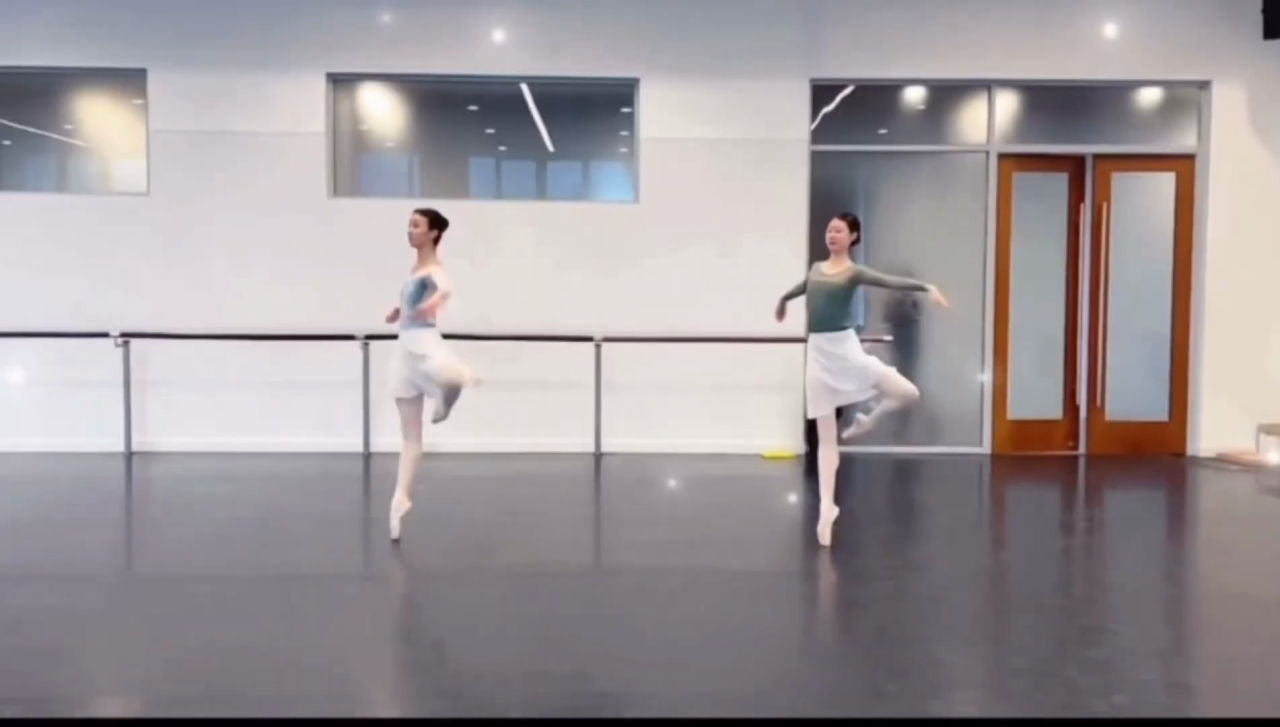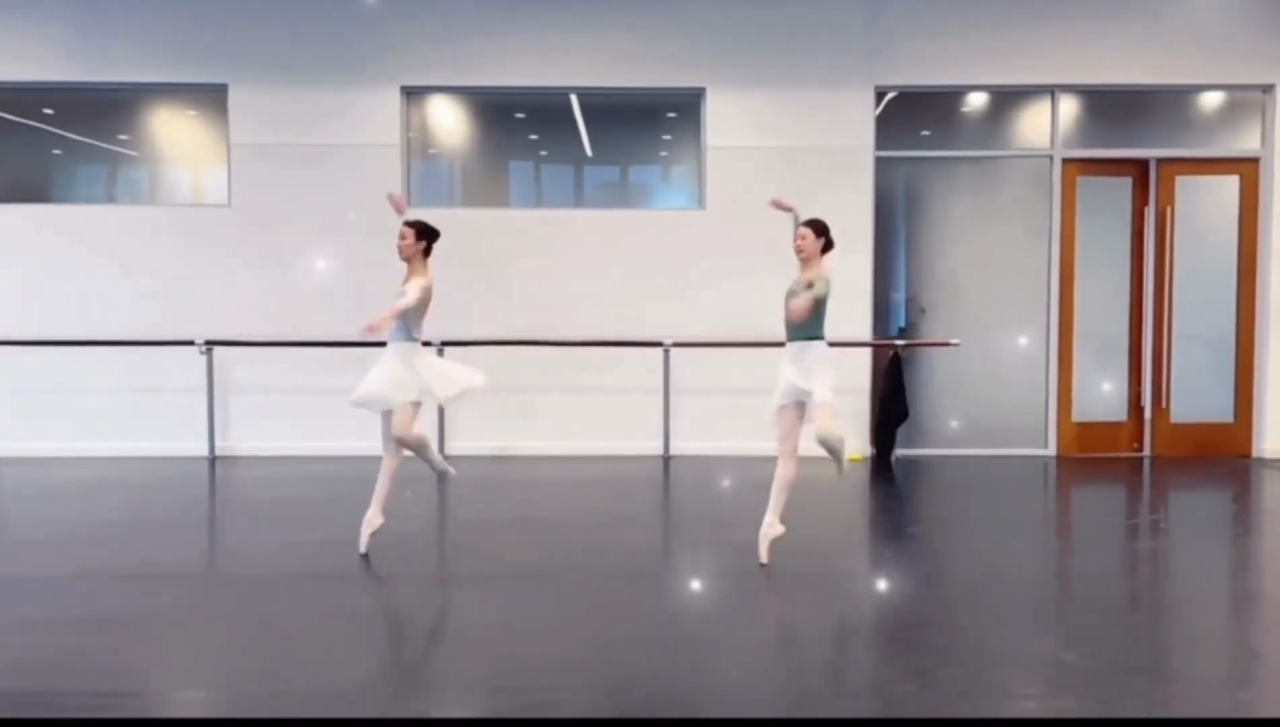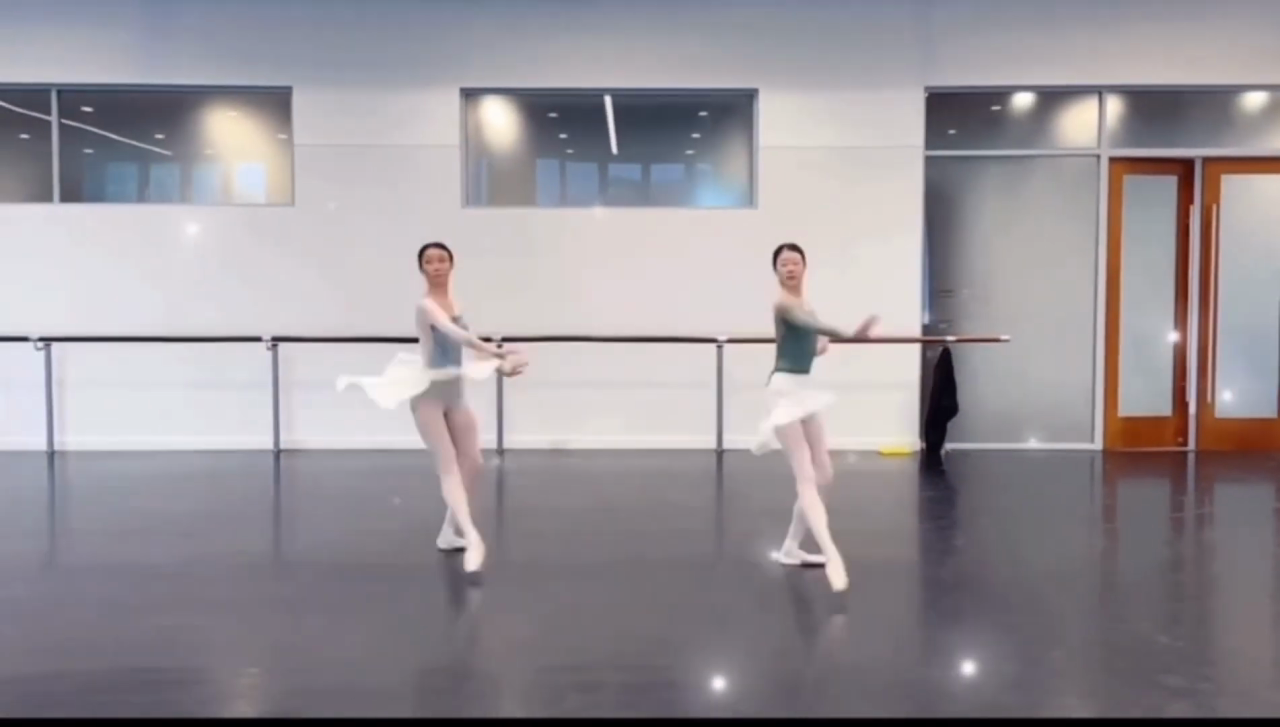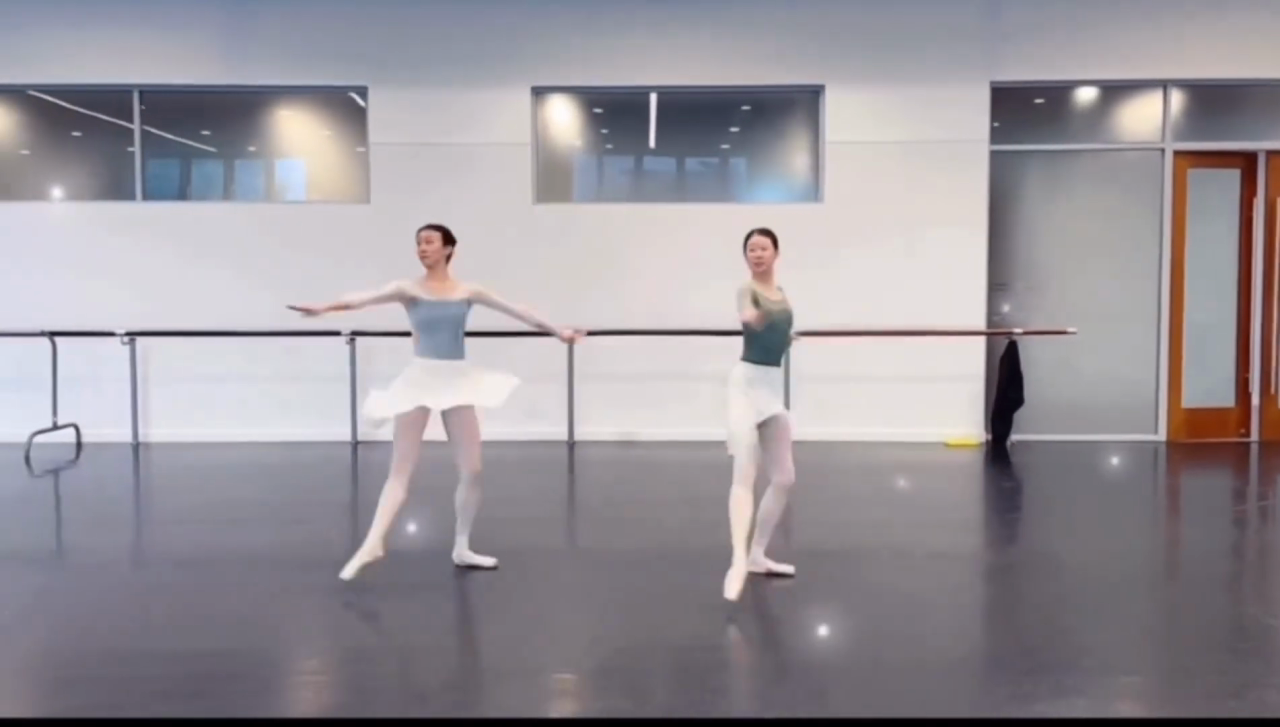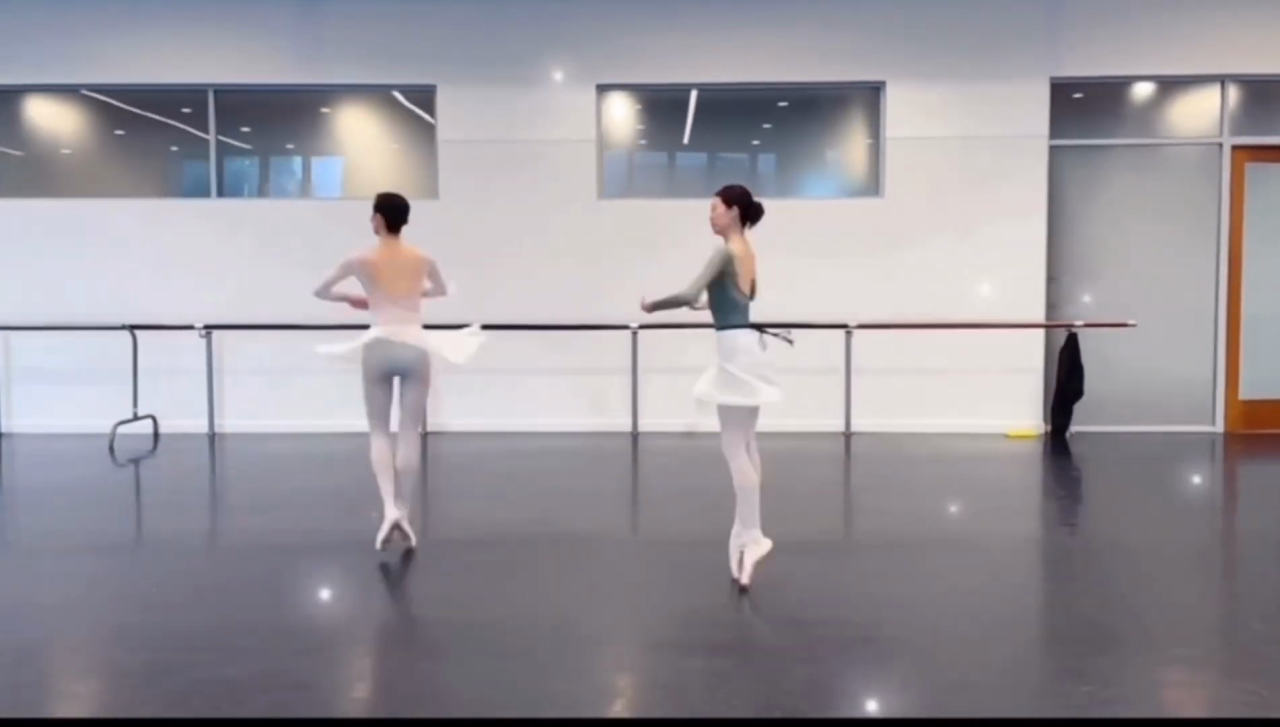
dt=1s
person 1, frame 1
left shoulder: (855, 272)
right shoulder: (816, 270)
left elbow: (895, 281)
right elbow: (801, 288)
left wrist: (928, 288)
right wrist: (783, 300)
left hip: (845, 349)
right hip: (818, 354)
left knee: (907, 393)
right knee: (827, 437)
left ankle: (867, 421)
right ankle: (826, 508)
person 1, frame 2
left shoulder: (817, 275)
right shoulder: (805, 271)
left elbow: (821, 286)
right elbow: (803, 242)
left wrist: (808, 298)
right wrist: (794, 212)
left hip: (815, 359)
right hip: (793, 361)
left knee: (826, 432)
right knee: (786, 450)
right ankle: (771, 522)
person 1, frame 3
left shoulder: (801, 304)
right shoulder: (784, 306)
right elbow: (811, 325)
left wrist: (818, 343)
right wrist: (849, 334)
left hip: (802, 390)
right hip: (786, 391)
left knee: (823, 475)
right knee: (806, 480)
left ankle: (791, 547)
right ankle: (831, 555)
person 1, frame 4
left shoulder: (781, 294)
right shoulder: (746, 290)
right elbow: (747, 315)
right wrist: (750, 317)
left hip: (773, 387)
right hip: (749, 386)
left knee: (785, 479)
right knee: (743, 480)
left ankle: (757, 555)
right ankle: (738, 561)
person 1, frame 5
left shoulder: (725, 253)
right shoulder: (742, 252)
left elbow: (689, 295)
left wrist: (652, 304)
right wrist: (704, 300)
left hip: (737, 352)
right hip: (741, 348)
left knee: (734, 450)
right knee: (744, 448)
left ankle: (751, 536)
right ankle: (744, 533)
person 2, frame 1
left shoulder: (434, 269)
right shoulder: (416, 269)
left elbow: (445, 286)
left wrist: (436, 300)
right wrist: (402, 308)
left hip: (426, 346)
right hip: (406, 351)
left knee: (453, 379)
right knee: (410, 434)
left ankle: (443, 406)
right ankle: (400, 500)
person 2, frame 2
left shoulder: (420, 282)
right shoulder: (416, 273)
left elbow: (407, 300)
right elbow: (415, 242)
left wrist: (386, 316)
right wrist: (404, 212)
left hip: (409, 363)
right hip: (397, 363)
left knee: (402, 433)
right knee: (390, 447)
left ankle: (435, 463)
right ankle: (374, 513)
person 2, frame 3
left shoulder: (451, 304)
right shoulder: (425, 304)
left elbow: (467, 337)
right elbow: (456, 336)
left wrist: (501, 357)
right wrist: (498, 355)
left hip: (456, 391)
right hip: (427, 393)
left knee: (474, 466)
right knee: (449, 468)
left ankle: (450, 533)
right ankle: (473, 536)
person 2, frame 4
left shoulder: (468, 292)
right shoulder: (407, 288)
left elbow: (516, 311)
right elbow: (365, 298)
left wrist: (557, 330)
right wrist: (326, 308)
left hip: (457, 387)
right hip: (416, 386)
left knee: (472, 472)
right knee: (400, 472)
left ankle: (462, 548)
right ankle: (372, 544)
person 2, frame 5
left shoulder: (360, 260)
right shoulder: (424, 260)
left elbow: (321, 291)
right elbow: (441, 290)
left wrist: (350, 299)
left hip: (379, 351)
right hip: (417, 350)
left knee: (380, 433)
right knee: (409, 435)
left ankle: (390, 508)
right ankle: (402, 510)
